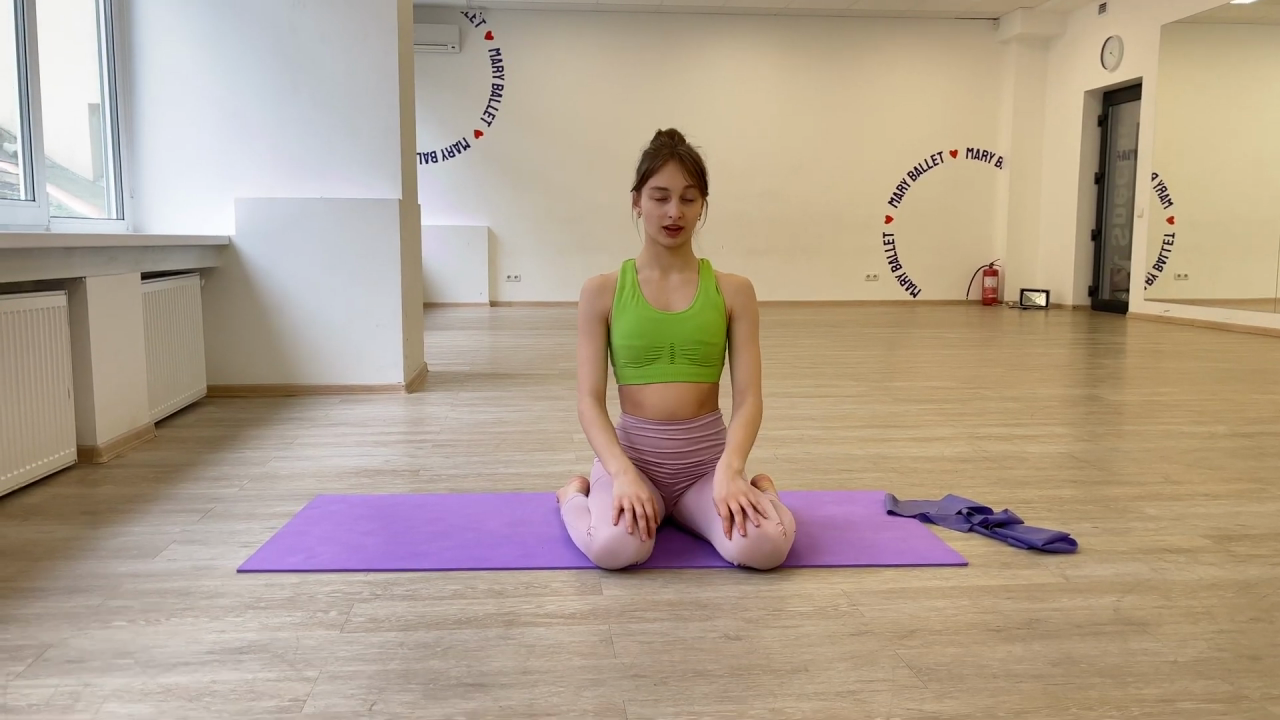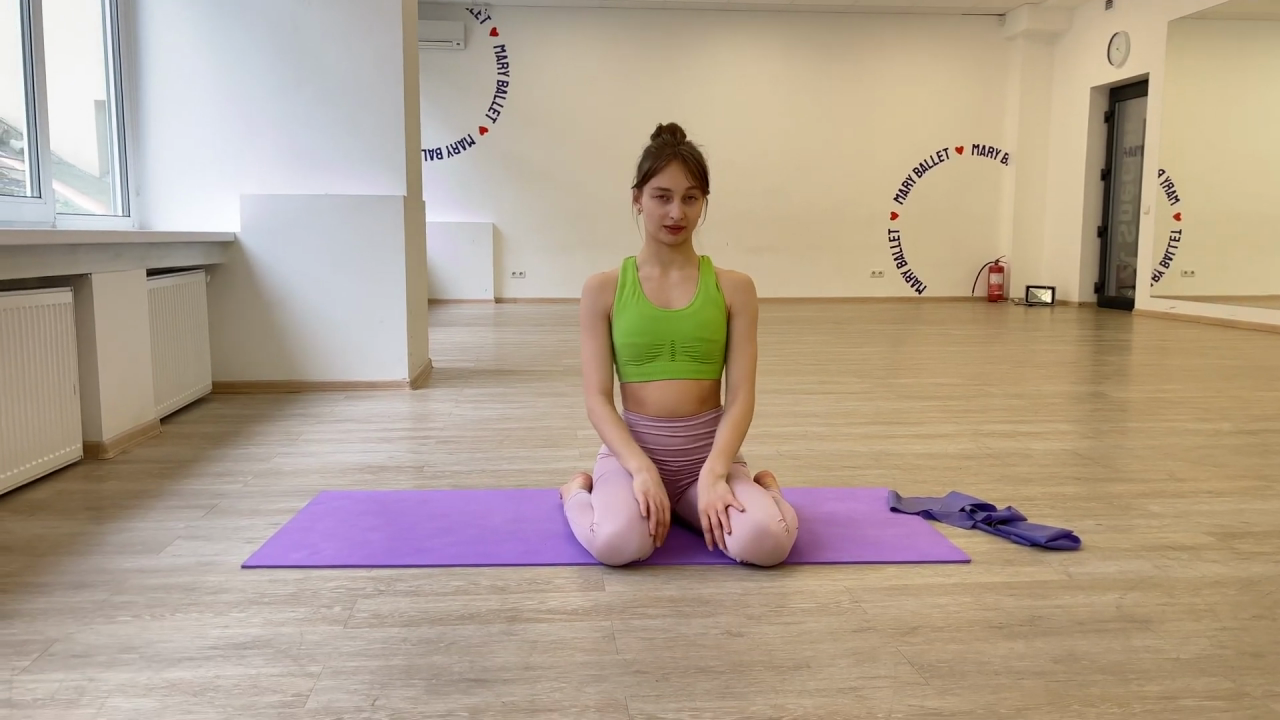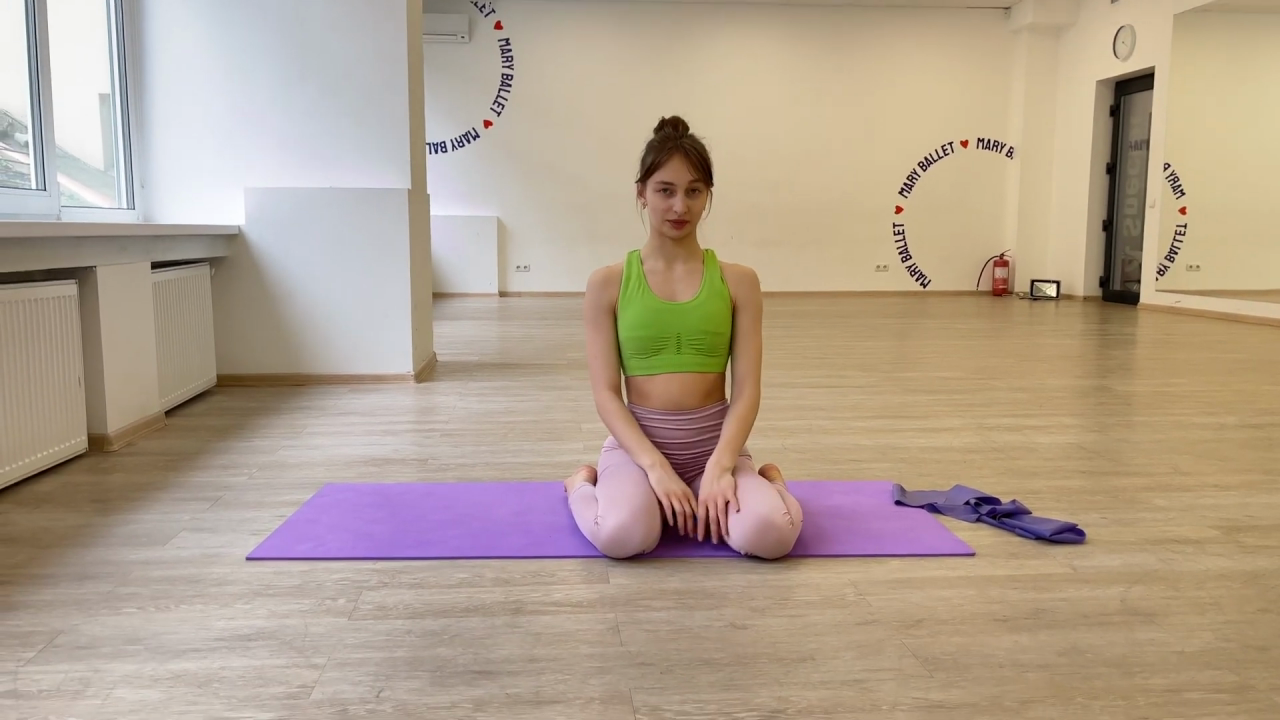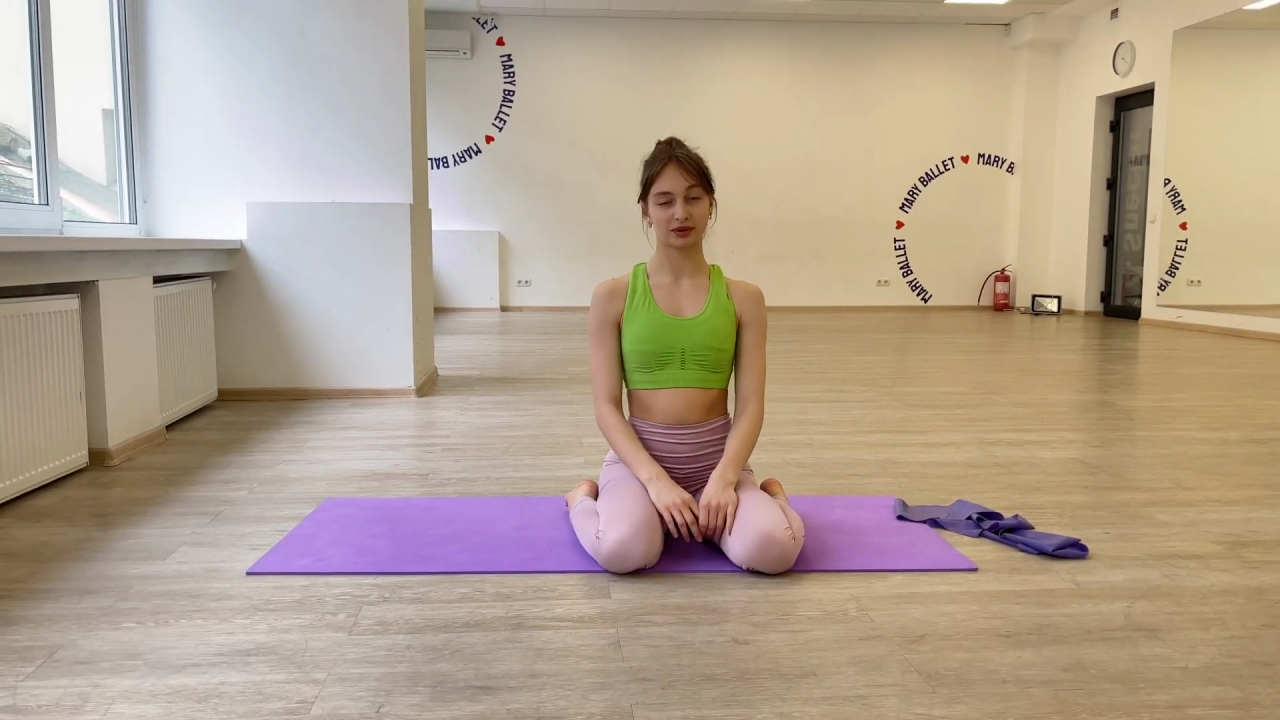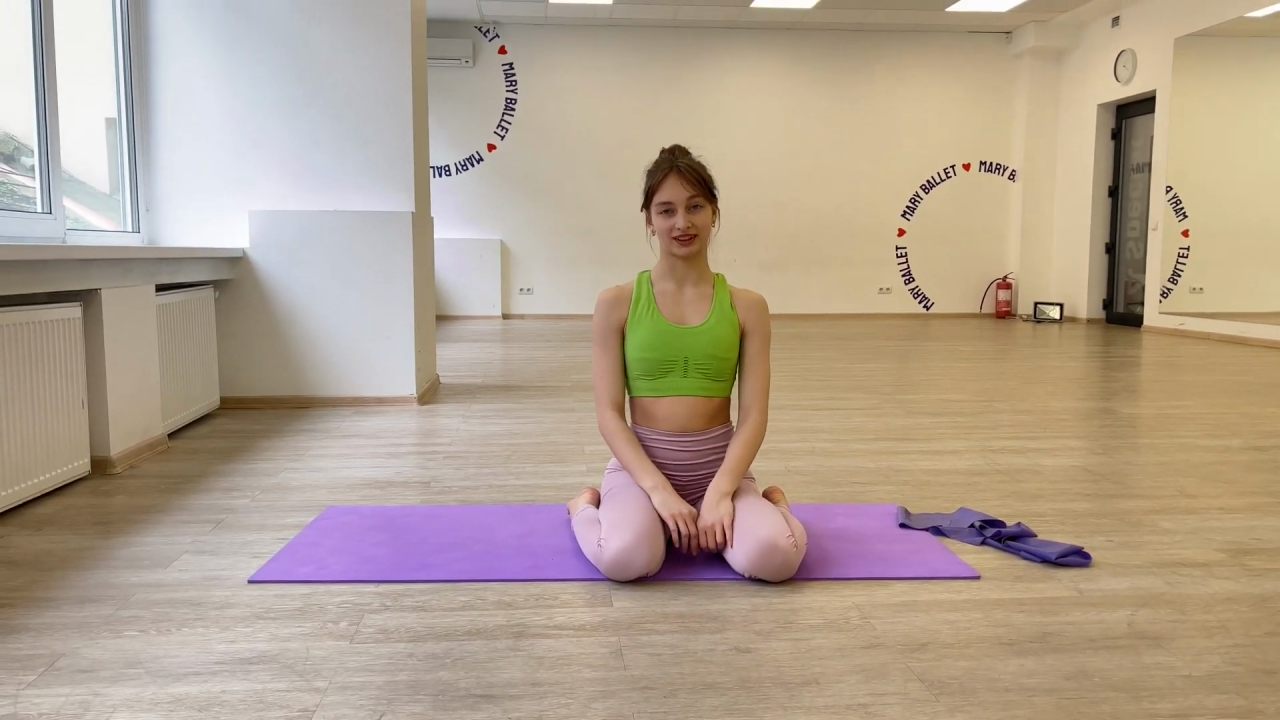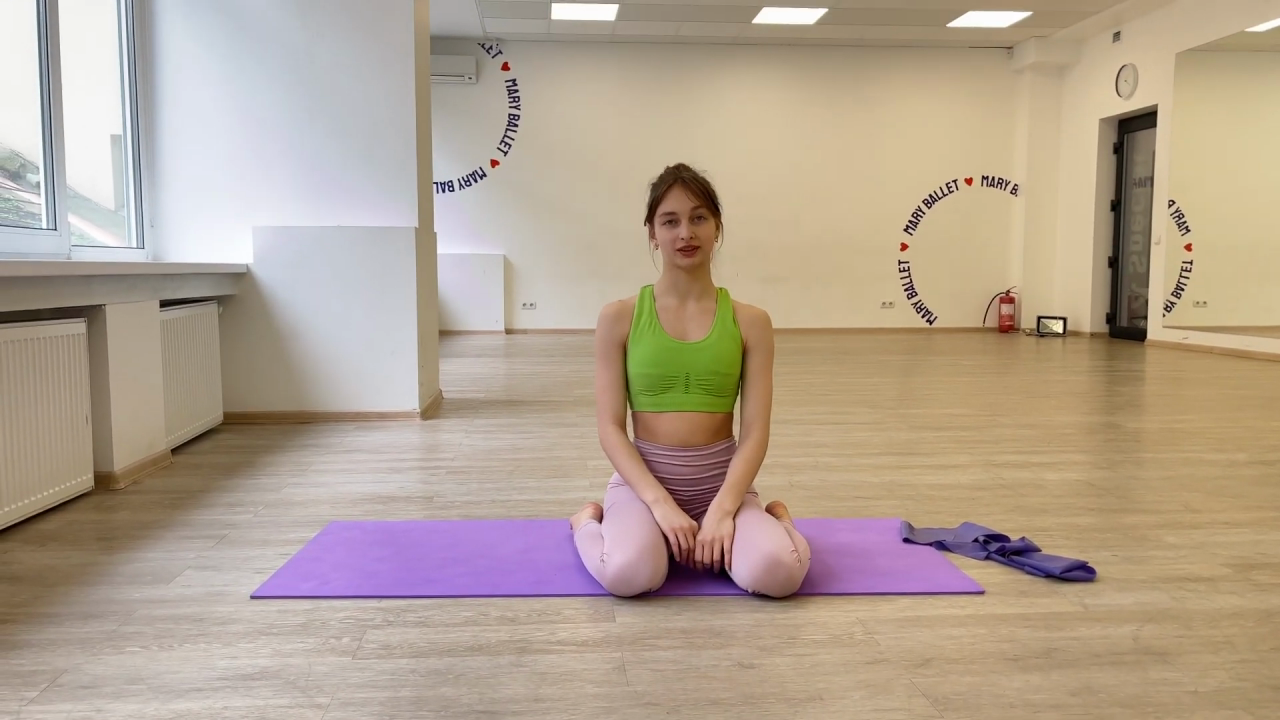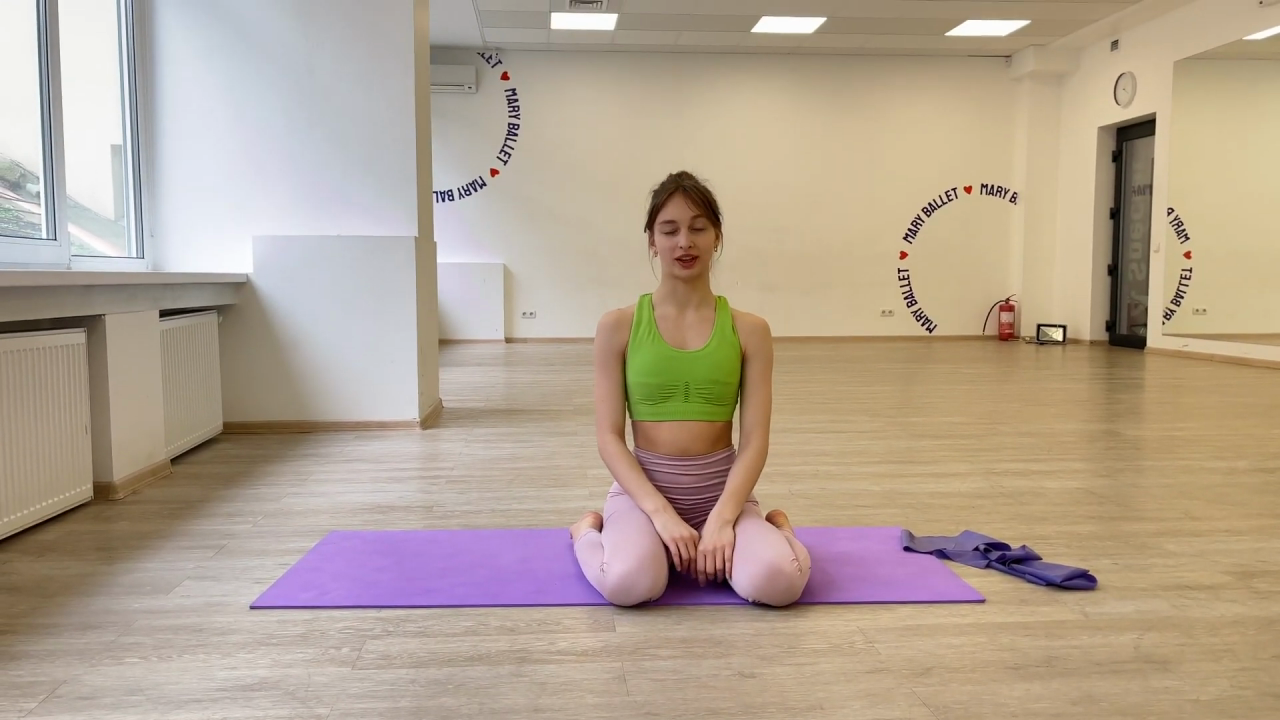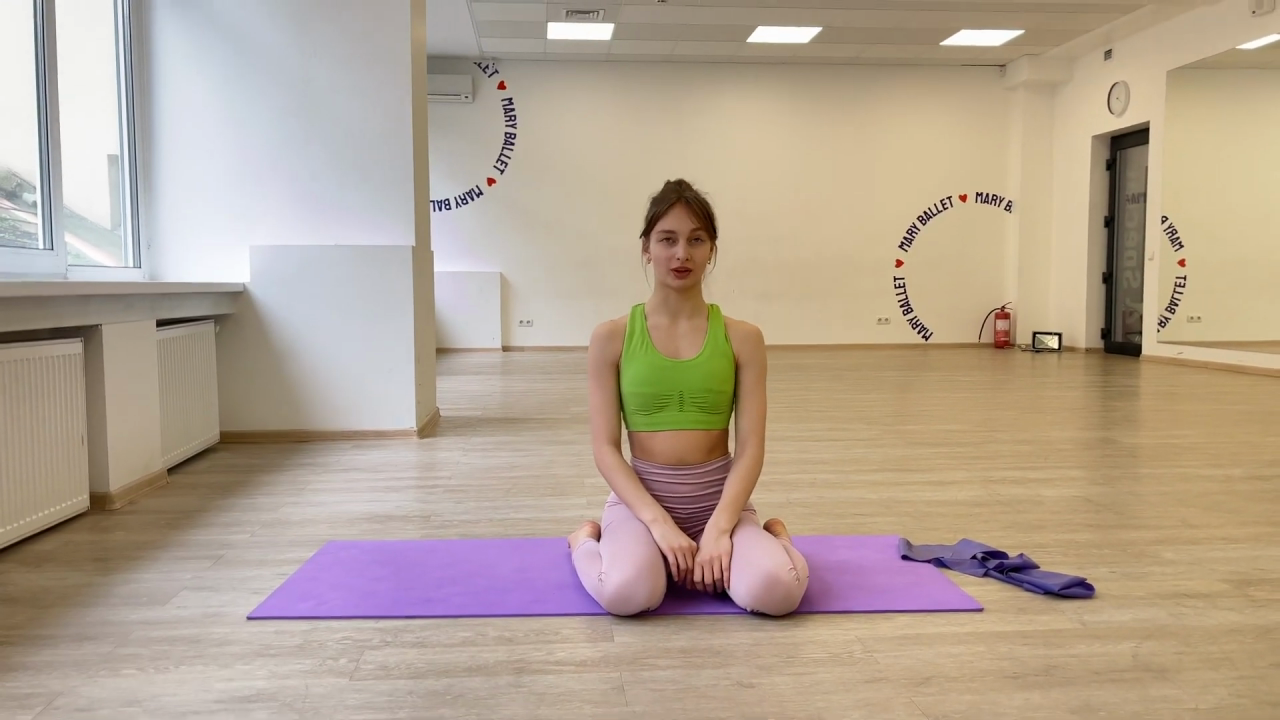
dt=0.3s
person 1, frame 1
left shoulder: (733, 291)
right shoulder: (602, 291)
left elbow: (748, 397)
right elbow: (590, 399)
left wrist: (729, 470)
right wrist: (622, 473)
left hip: (707, 454)
right hip: (633, 450)
left knee: (764, 546)
right knee: (614, 547)
left ankle: (757, 491)
right ankle: (575, 495)
person 1, frame 2
left shoulder: (734, 287)
right shoulder: (603, 289)
left elbow: (740, 397)
right elbow: (598, 398)
left wrist: (713, 475)
right wrist: (643, 469)
left hip: (710, 449)
right hip: (632, 447)
left knee: (765, 542)
right knee: (618, 544)
left ankle: (762, 488)
right ankle: (579, 492)
person 1, frame 3
left shoulder: (738, 281)
right shoulder: (607, 283)
left elbow: (746, 391)
right elbow: (606, 393)
left wrist: (719, 468)
right wrist: (656, 466)
left hip: (714, 442)
right hip: (636, 441)
left knee: (769, 534)
right knee: (622, 535)
left ankle: (766, 481)
right ankle: (583, 485)
person 1, frame 4
left shoulder: (743, 298)
right shoulder: (613, 295)
left elbow: (750, 407)
right elbow: (606, 406)
left wrist: (723, 479)
right wrist: (656, 479)
left hip: (716, 456)
right hip: (639, 455)
left knee: (772, 550)
right knee: (622, 551)
left ankle: (769, 496)
right ankle: (584, 500)
person 1, frame 5
left shoulder: (747, 307)
right shoulder: (617, 303)
left elbow: (754, 416)
right elbow: (609, 413)
left wrist: (720, 490)
right wrist: (659, 489)
left hip: (719, 464)
right hip: (640, 463)
left knee: (773, 557)
right knee: (625, 559)
left ankle: (770, 503)
right ankle: (587, 507)
person 1, frame 6
left shoulder: (750, 322)
right shoulder: (619, 317)
left elbow: (755, 432)
right elbow: (610, 428)
left wrist: (722, 509)
right wrist: (661, 503)
left hip: (721, 480)
right hip: (643, 478)
left knee: (777, 573)
right knee: (628, 574)
left ankle: (773, 519)
right ankle: (588, 522)
person 1, frame 7
left shoulder: (749, 330)
right shoulder: (618, 326)
left elbow: (754, 441)
right elbow: (609, 437)
left wrist: (721, 517)
right wrist: (660, 512)
left hip: (722, 489)
right hip: (643, 487)
left knee: (777, 582)
right knee: (628, 584)
left ankle: (774, 527)
right ankle: (588, 531)
person 1, frame 8
left shoulder: (743, 338)
right shoulder: (611, 337)
left elbow: (750, 448)
right elbow: (606, 448)
left wrist: (719, 527)
right wrist: (659, 522)
left hip: (718, 497)
right hip: (641, 496)
left knee: (774, 590)
right knee: (627, 593)
left ankle: (772, 536)
right ankle: (587, 540)
